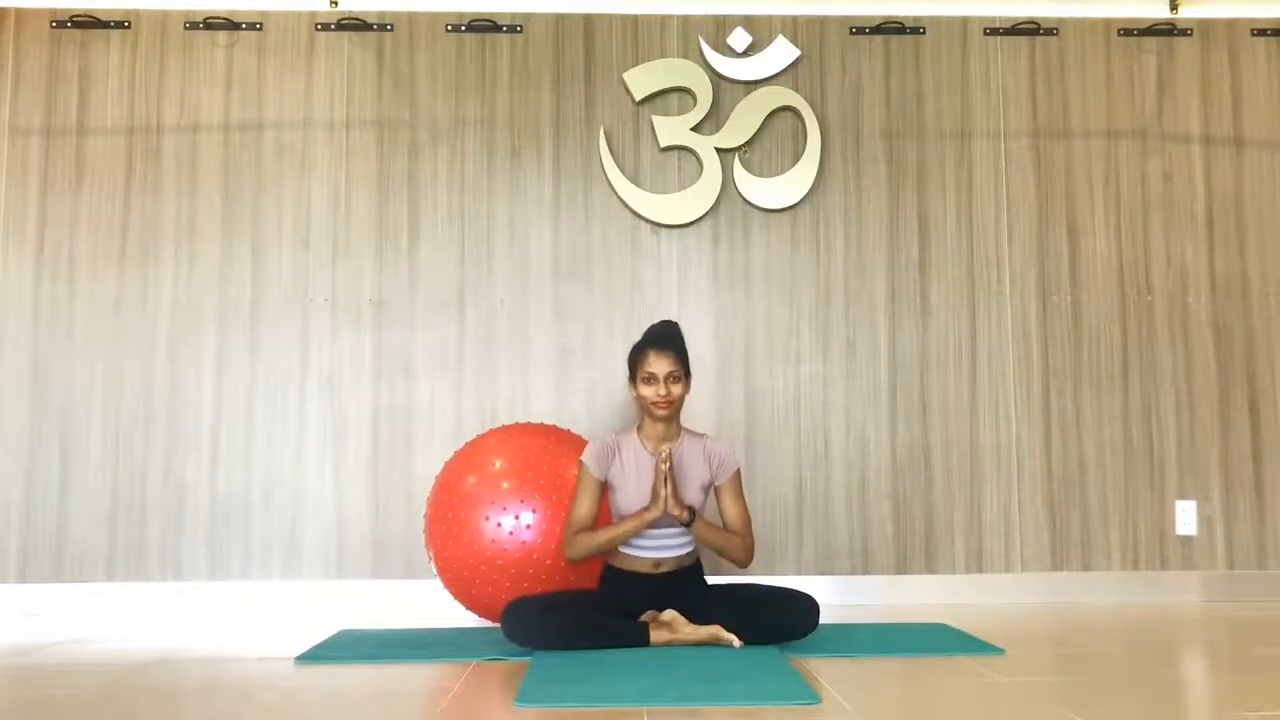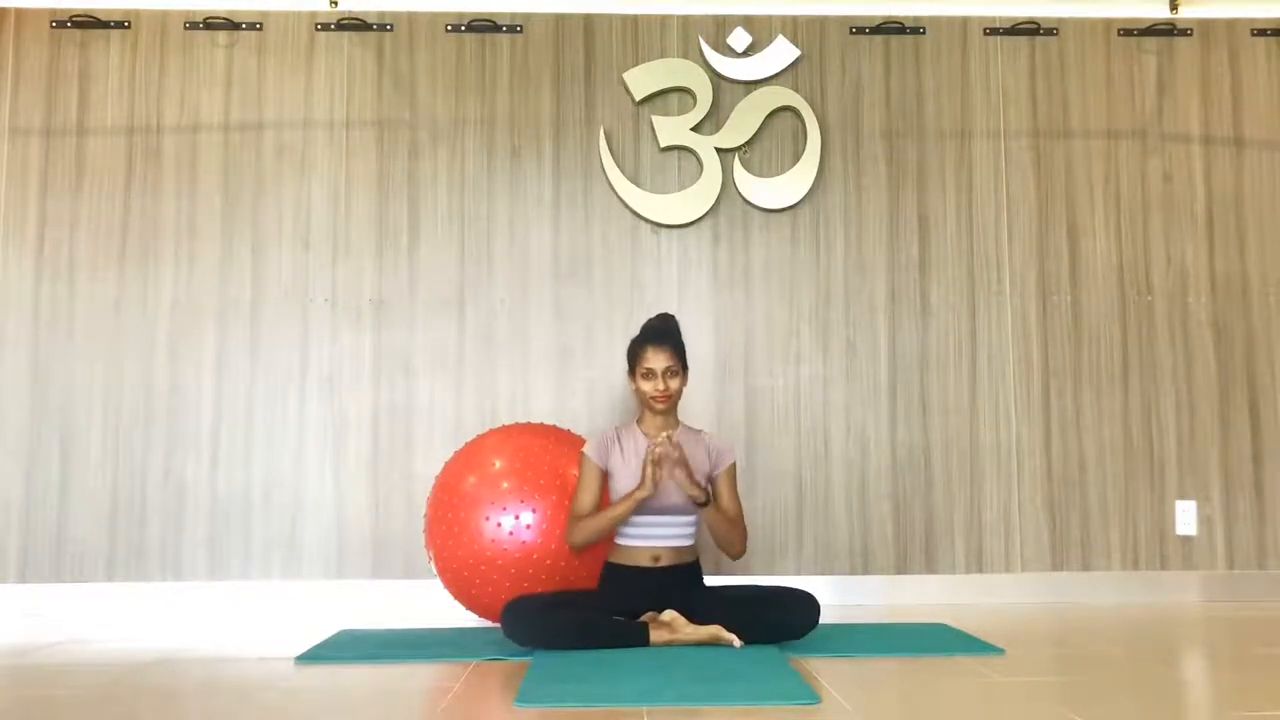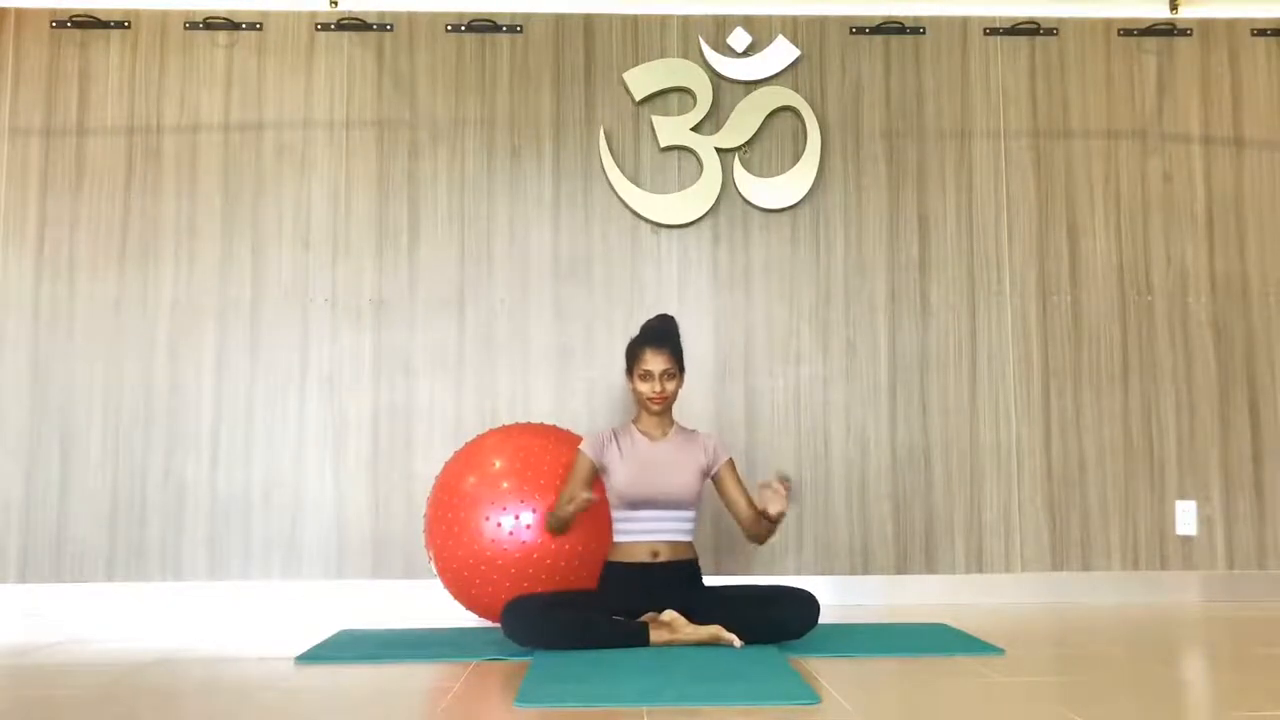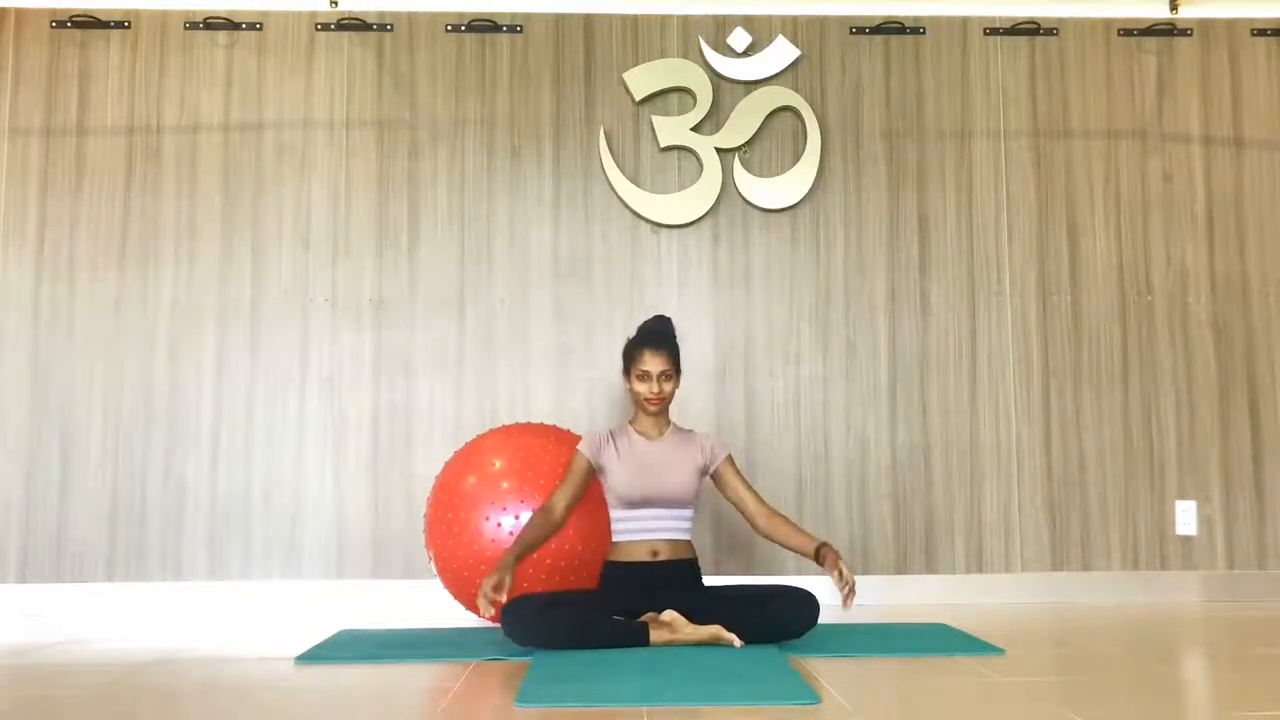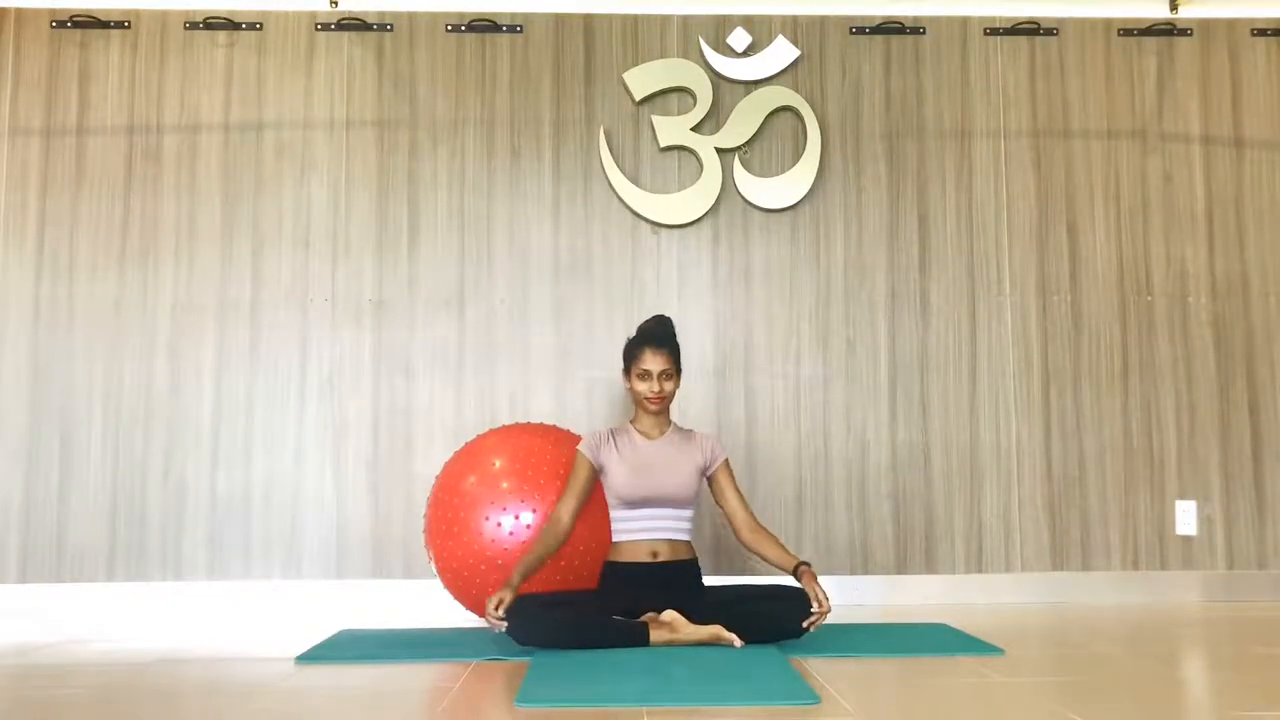
dt=0.3s
person 1, frame 1
left shoulder: (714, 454)
right shoulder: (605, 451)
left elbow: (743, 552)
right elbow: (573, 547)
left wrist: (683, 511)
right wrist: (651, 510)
left hip: (688, 590)
right hip: (620, 590)
left knee: (801, 611)
right knee: (519, 618)
left ankle: (654, 625)
right ankle: (669, 633)
person 1, frame 2
left shoulder: (710, 449)
right shoulder: (606, 445)
left elbow: (736, 547)
right elbow: (576, 536)
left wrist: (698, 491)
right wrist: (642, 490)
left hip: (686, 588)
right hip: (620, 588)
left knee: (802, 609)
right knee: (518, 617)
right ankle: (668, 633)
person 1, frame 3
left shoulder: (706, 447)
right shoulder: (601, 444)
left elbow: (754, 532)
right elbow: (555, 524)
left wrist: (771, 512)
right wrist: (572, 506)
left hip: (686, 587)
right hip: (620, 587)
left knee: (801, 607)
right knee: (519, 616)
left ankle: (635, 629)
right ankle: (668, 633)
person 1, frame 4
left shoulder: (702, 446)
right shoulder: (600, 445)
left elbow: (761, 514)
right elbow: (554, 510)
left wrist: (822, 550)
right wrist: (508, 562)
left hip: (686, 586)
right hip: (619, 587)
left knee: (802, 606)
right knee: (520, 616)
left ankle: (636, 629)
right ankle: (667, 633)
person 1, frame 5
left shoulder: (703, 447)
right shoulder: (600, 445)
left elbow: (747, 526)
right elbow: (561, 521)
left wrist: (801, 569)
right wrist: (514, 581)
left hip: (686, 586)
right hip: (619, 587)
left knee: (797, 606)
right knee: (521, 616)
left ankle: (645, 628)
right ankle: (670, 633)
